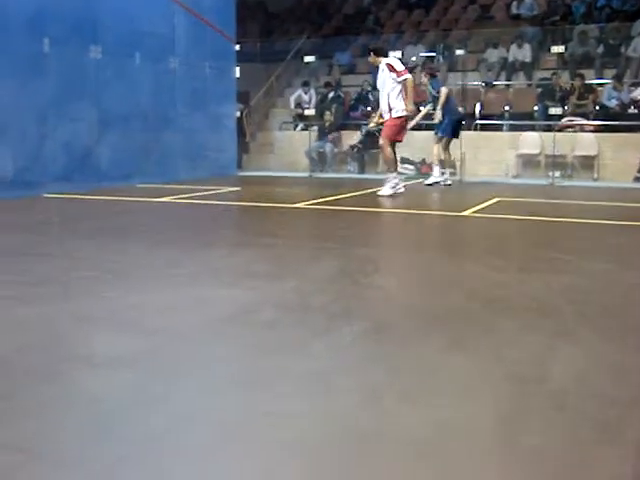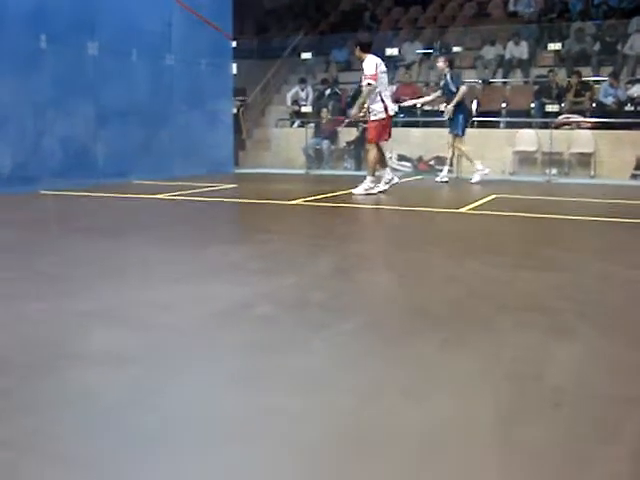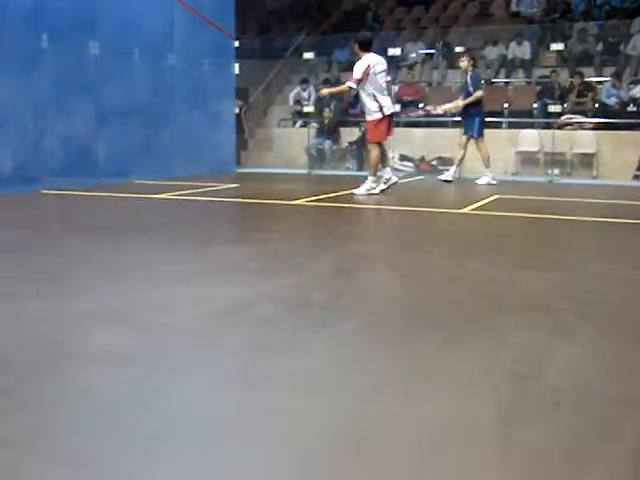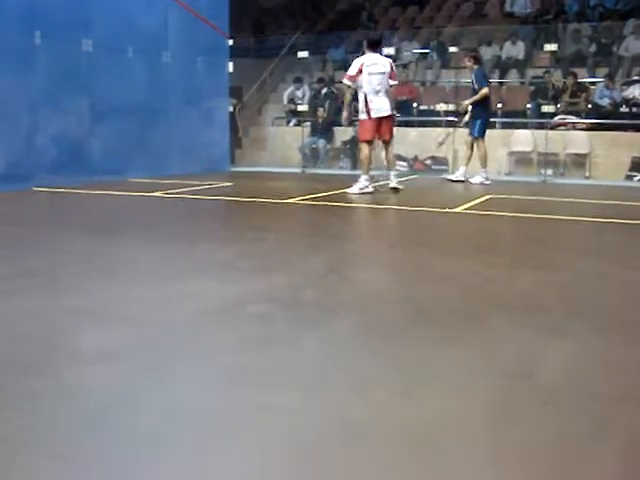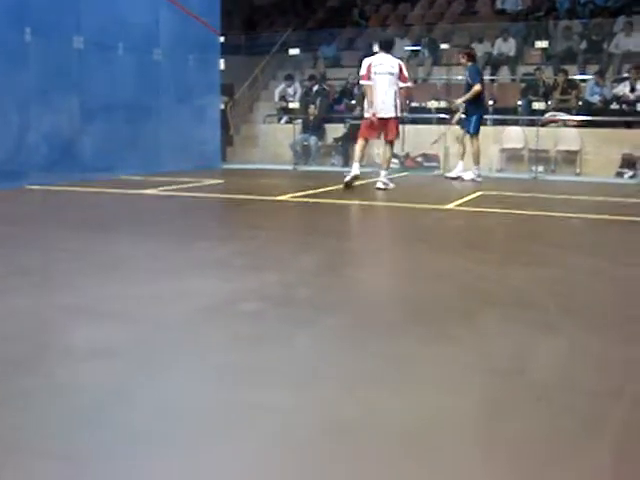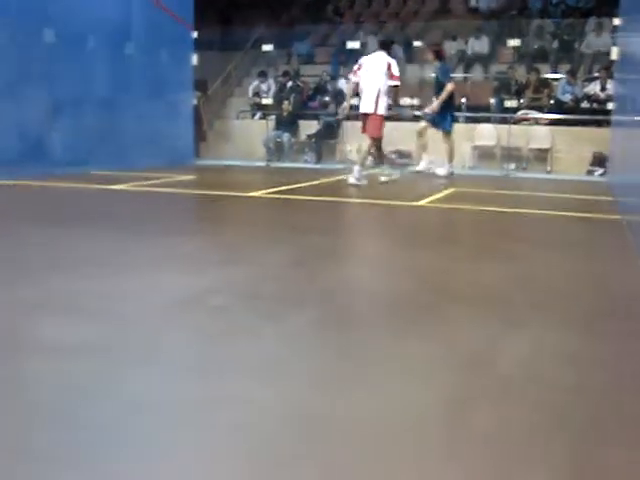
dt=0.3s
person 1, frame 1
left shoulder: (390, 62)
right shoulder: (381, 70)
left elbow: (408, 78)
left wrist: (410, 102)
right wrist: (378, 116)
left hip: (397, 113)
right hip: (390, 114)
left knee: (384, 143)
right knee: (388, 146)
left ankle: (393, 179)
right ankle: (395, 183)
person 1, frame 2
left shoulder: (369, 63)
right shoulder: (374, 61)
left elbow: (370, 87)
left wrist: (357, 106)
right wrist: (366, 108)
left hip: (379, 111)
right hip: (381, 110)
left knee: (371, 146)
right knee: (375, 145)
left ankle: (370, 183)
right ankle: (388, 176)
person 1, frame 3
left shoulder: (362, 64)
right shoulder: (381, 60)
left elbow: (349, 87)
right elbow: (386, 83)
left wrist: (328, 91)
left hip: (375, 110)
right hip: (386, 107)
left knee: (373, 145)
right knee: (379, 143)
left ankle: (371, 183)
right ankle: (387, 174)
person 1, frame 4
left shoulder: (359, 62)
right shoulder: (388, 62)
left elbow: (350, 87)
right elbow: (391, 88)
left wrist: (346, 109)
right wrist: (390, 106)
left hip: (368, 111)
right hip: (386, 109)
left knee: (365, 144)
right knee: (387, 145)
left ankle: (365, 182)
right ankle: (393, 179)
person 1, frame 5
left shoulder: (368, 62)
right shoulder: (399, 64)
left elbow: (367, 87)
right elbow: (403, 89)
left wrist: (371, 108)
right wrist: (401, 109)
left hip: (374, 111)
right hip: (391, 110)
left knee: (362, 139)
right knee: (388, 145)
left ankle: (355, 168)
right ankle: (383, 178)
person 1, frame 6
left shoulder: (364, 60)
right shoulder: (390, 62)
left elbow: (353, 82)
right elbow: (393, 87)
left wrist: (347, 101)
right wrist: (394, 104)
left hip: (365, 105)
right hip: (377, 107)
left knee: (375, 140)
right knee: (371, 140)
left ankle: (384, 171)
right ankle: (356, 173)
person 2, frame 1
left shoulder: (433, 82)
right shoulder: (435, 84)
left elbow: (444, 90)
left wrist: (438, 110)
left hip: (449, 116)
right hip: (453, 116)
left knee: (437, 143)
right knee: (444, 147)
left ankle: (437, 174)
right ankle: (445, 176)
person 2, frame 2
left shoulder: (453, 74)
right shoulder: (445, 80)
left elbow: (463, 89)
right elbow: (434, 96)
left wrist: (452, 105)
right wrist: (414, 102)
left hip: (460, 112)
right hip: (455, 114)
left knee: (457, 143)
right knee: (452, 143)
left ankle: (479, 168)
right ankle: (445, 173)
person 2, frame 3
left shoulder: (474, 75)
right shoulder: (467, 77)
left elbow: (480, 93)
right elbow: (463, 98)
left wrist: (463, 103)
right wrist: (447, 106)
left hip: (475, 115)
right hip: (468, 116)
left knee: (479, 143)
right knee: (463, 143)
left ankle: (489, 175)
right ankle: (452, 173)
person 2, frame 4
left shoulder: (478, 72)
right shoulder: (477, 73)
left elbow: (486, 91)
left wrist: (469, 101)
right wrist: (469, 113)
left hip: (481, 114)
right hip: (477, 114)
left knee: (479, 142)
right knee: (470, 143)
left ankle: (484, 175)
right ankle: (461, 173)
person 2, frame 5
left shoulder: (472, 69)
right shoulder: (472, 70)
left elbow: (478, 87)
left wrist: (462, 100)
right wrist: (462, 107)
left hip: (475, 110)
right hip: (470, 110)
left knee: (473, 139)
left ankle: (476, 172)
right ankle: (460, 168)
person 2, frame 6
left shoulder: (442, 68)
right shoulder: (439, 68)
left elbow: (450, 86)
left wrist: (438, 102)
right wrist: (433, 105)
left hip: (445, 108)
right hip: (438, 108)
left knee: (446, 136)
right knee: (421, 129)
left ankle: (449, 167)
right ankle: (425, 161)
